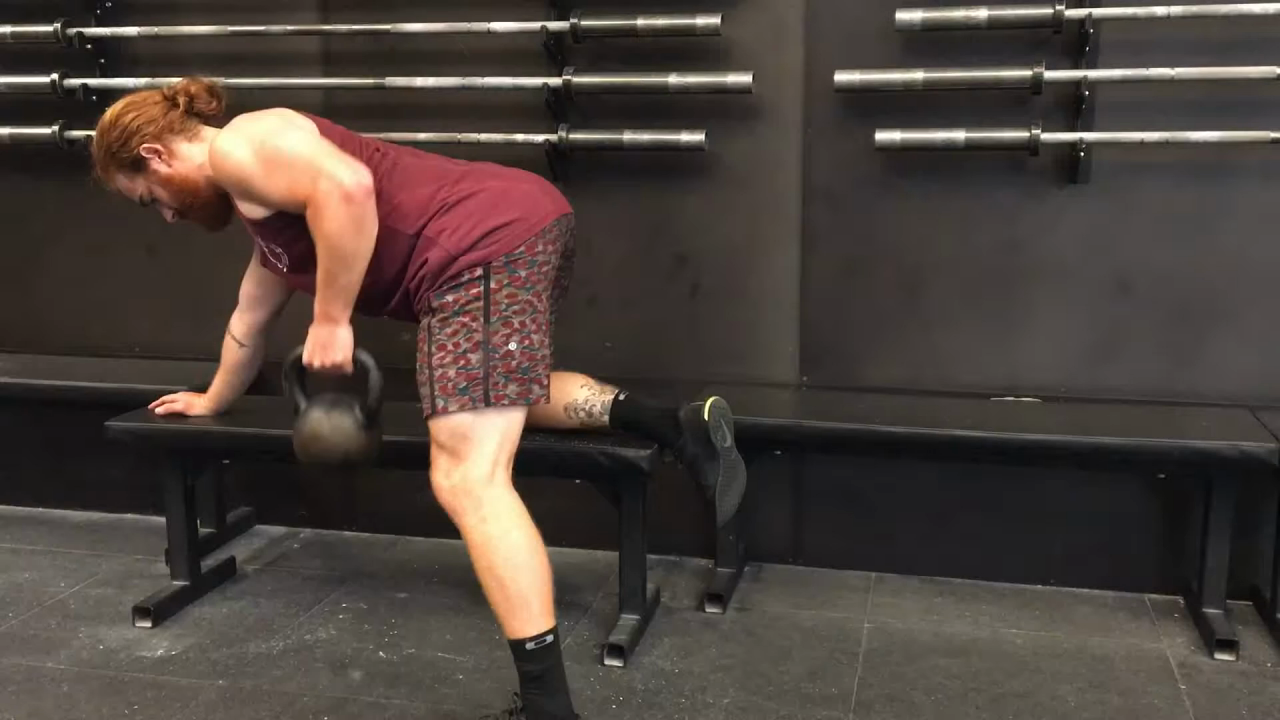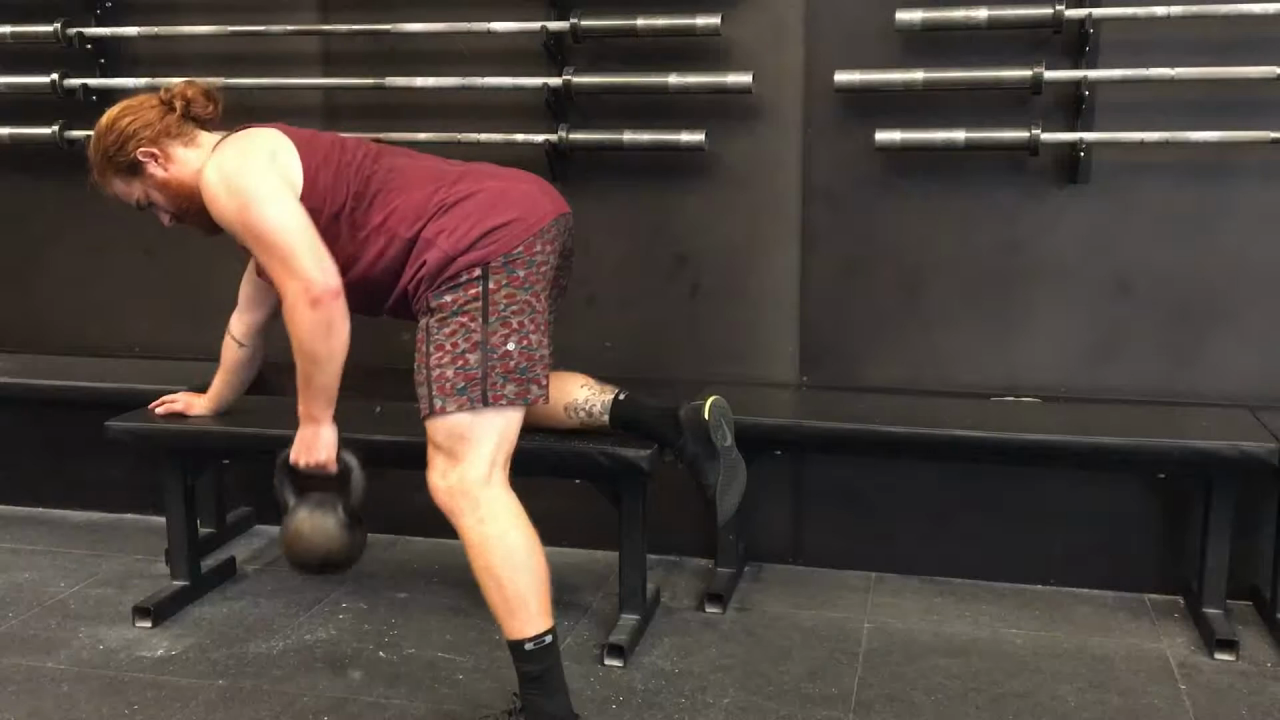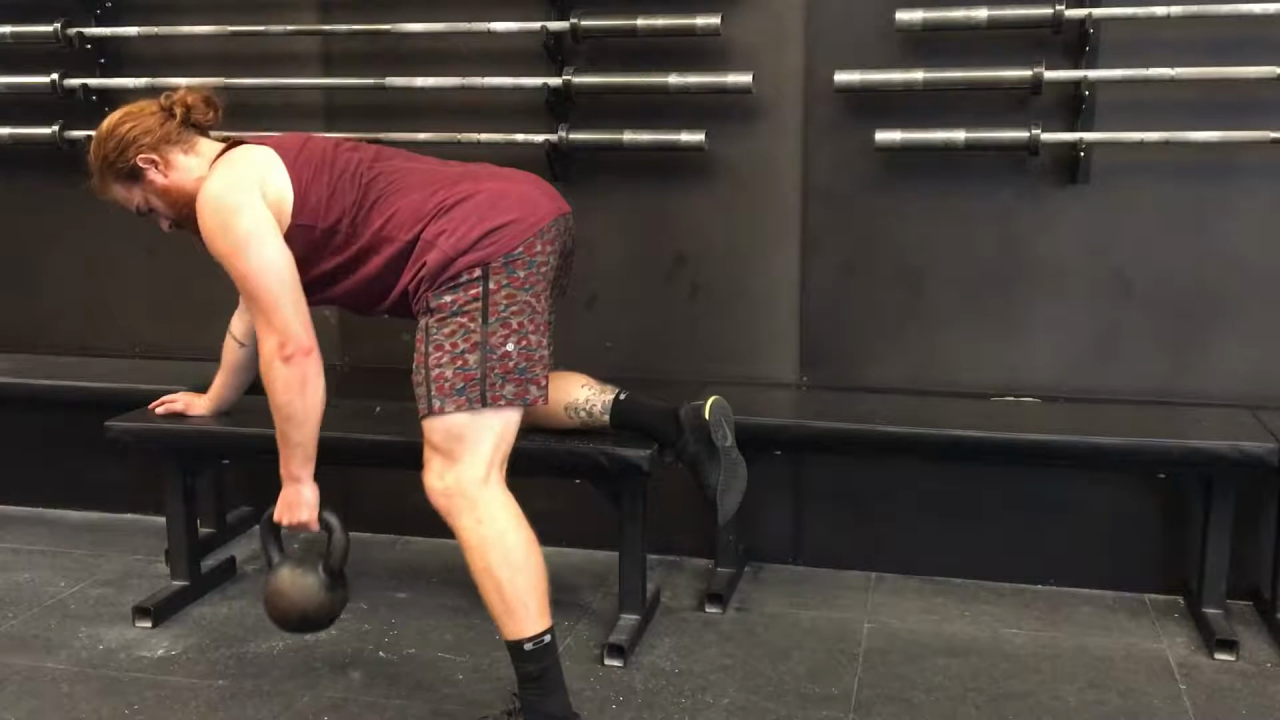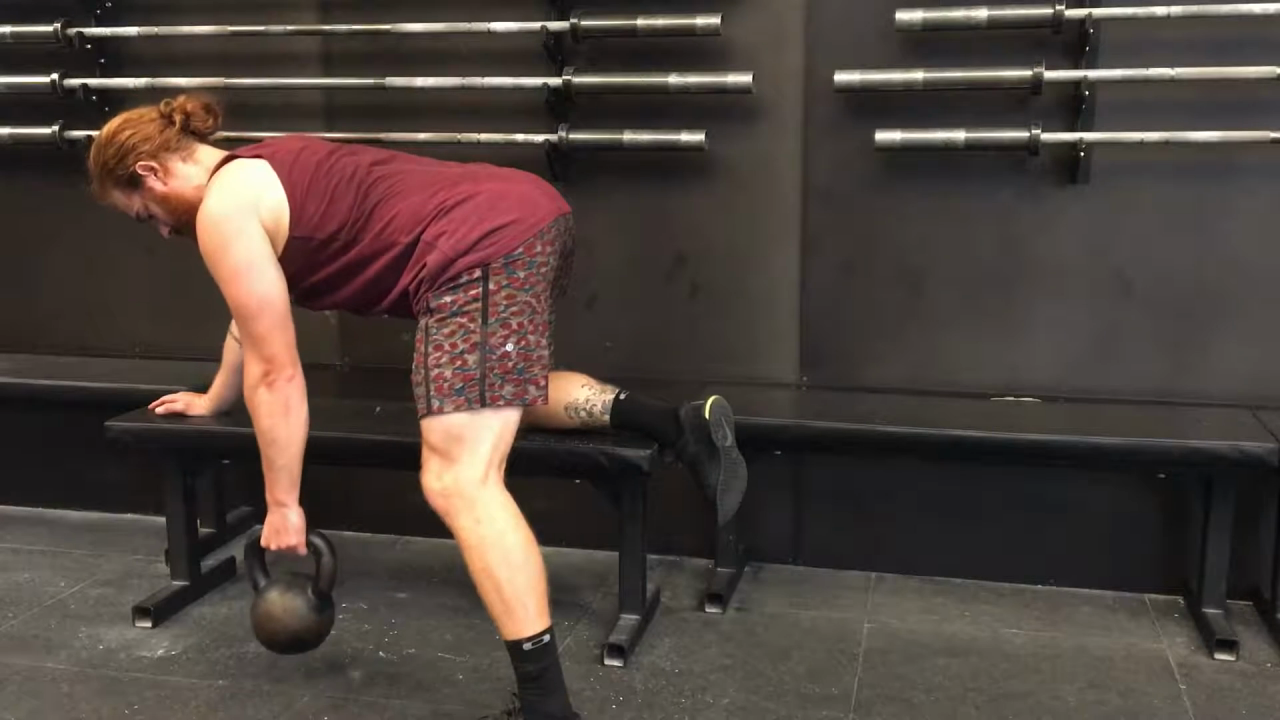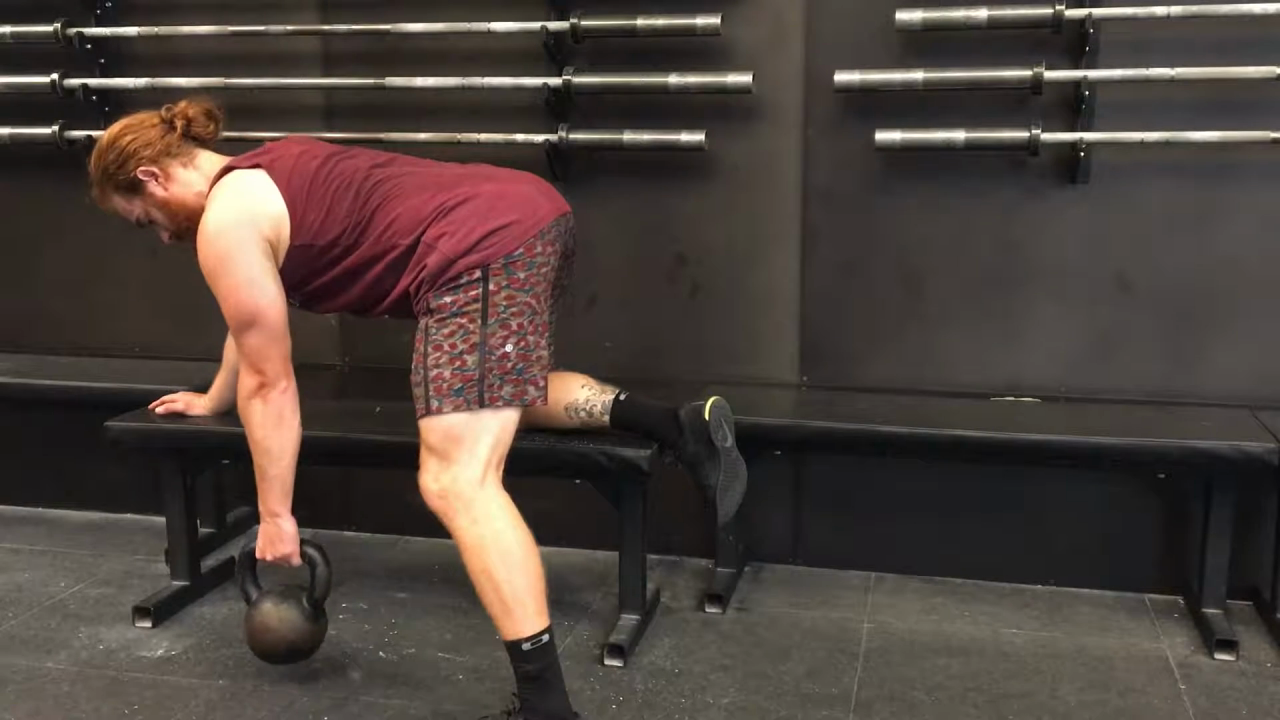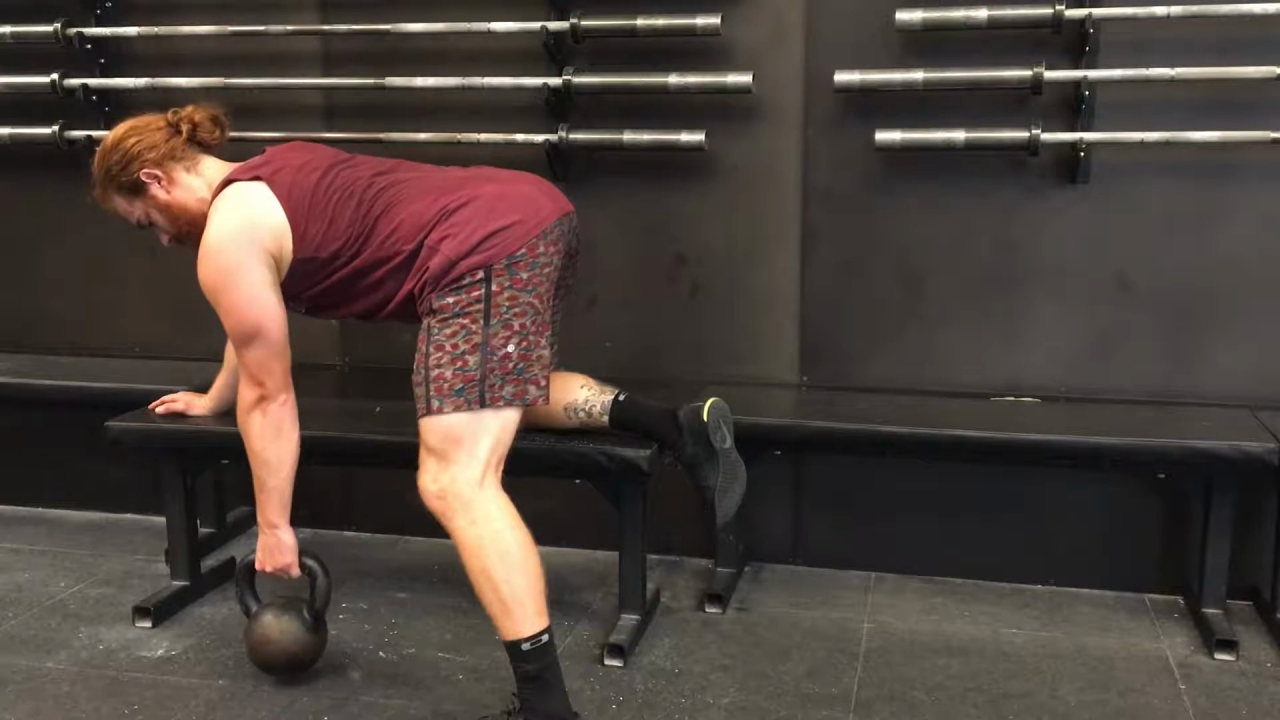
dt=0.3s
person 1, frame 1
left shoulder: (242, 146)
right shoulder: (259, 178)
left elbow: (350, 188)
right elbow: (252, 313)
left wrist: (331, 323)
right wrist: (212, 400)
left hip: (484, 244)
right hip: (526, 214)
left knee: (468, 482)
right knee: (498, 391)
right ankle: (681, 426)
person 1, frame 2
left shoulder: (228, 173)
right shoulder: (262, 178)
left elbow: (319, 291)
right elbow: (252, 315)
left wrist: (316, 425)
right wrist: (212, 400)
left hip: (482, 247)
right hip: (525, 214)
left knee: (465, 483)
right knee: (497, 392)
right ankle: (680, 426)
person 1, frame 3
left shoulder: (223, 195)
right shoulder: (263, 168)
left elbow: (292, 350)
right elbow: (257, 316)
left wrist: (297, 482)
right wrist: (213, 400)
left hip: (481, 246)
right hip: (526, 212)
left knee: (462, 484)
right knee: (496, 393)
right ankle: (682, 425)
person 1, frame 4
left shoulder: (224, 210)
right shoulder: (262, 172)
left elbow: (276, 371)
right elbow: (256, 322)
left wrist: (282, 506)
right wrist: (212, 400)
left hip: (481, 249)
right hip: (527, 210)
left knee: (460, 484)
right knee: (500, 392)
right ankle: (681, 424)
person 1, frame 5
left shoulder: (226, 223)
right shoulder: (264, 176)
left elbow: (269, 382)
right elbow: (254, 331)
left wrist: (275, 517)
right wrist: (213, 401)
left hip: (481, 248)
right hip: (529, 211)
left knee: (458, 485)
right knee: (495, 393)
right ankle: (682, 425)
person 1, frame 6
left shoulder: (230, 236)
right shoulder: (266, 179)
left elbow: (269, 395)
right elbow: (255, 336)
left wrist: (274, 529)
right wrist: (212, 400)
left hip: (485, 250)
right hip: (530, 209)
left knee: (456, 484)
right knee: (500, 391)
right ankle: (681, 426)
